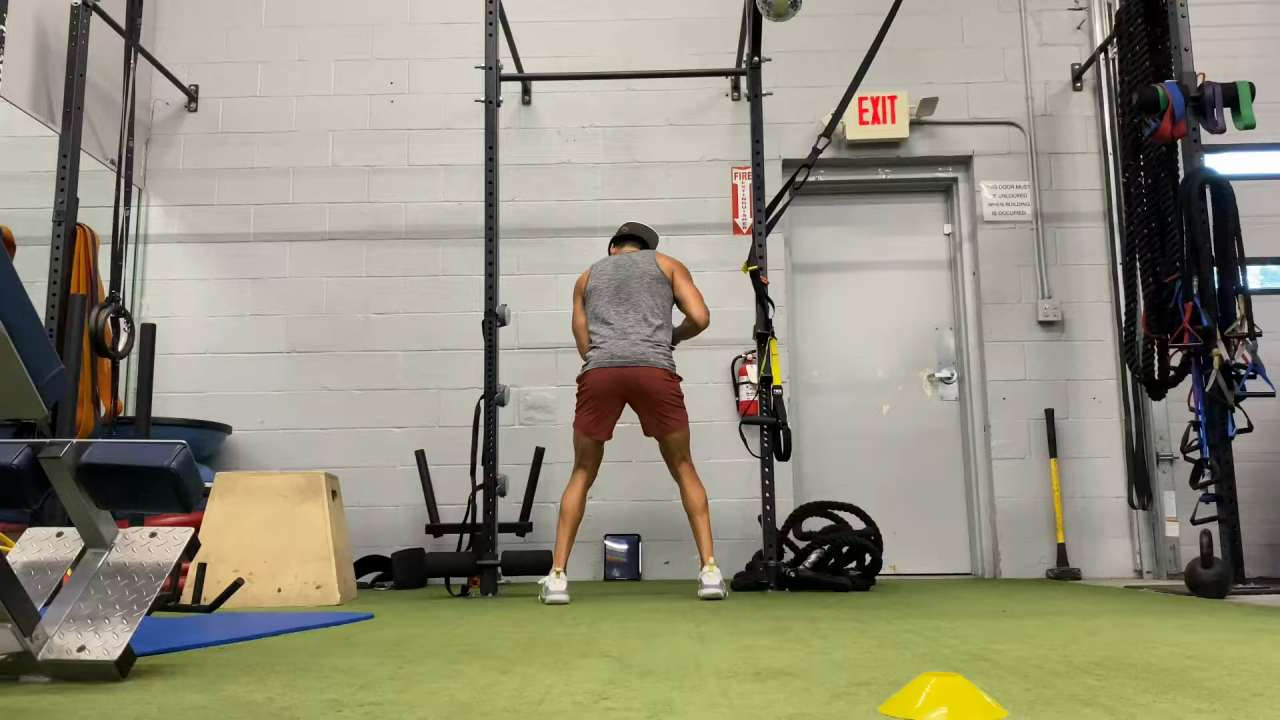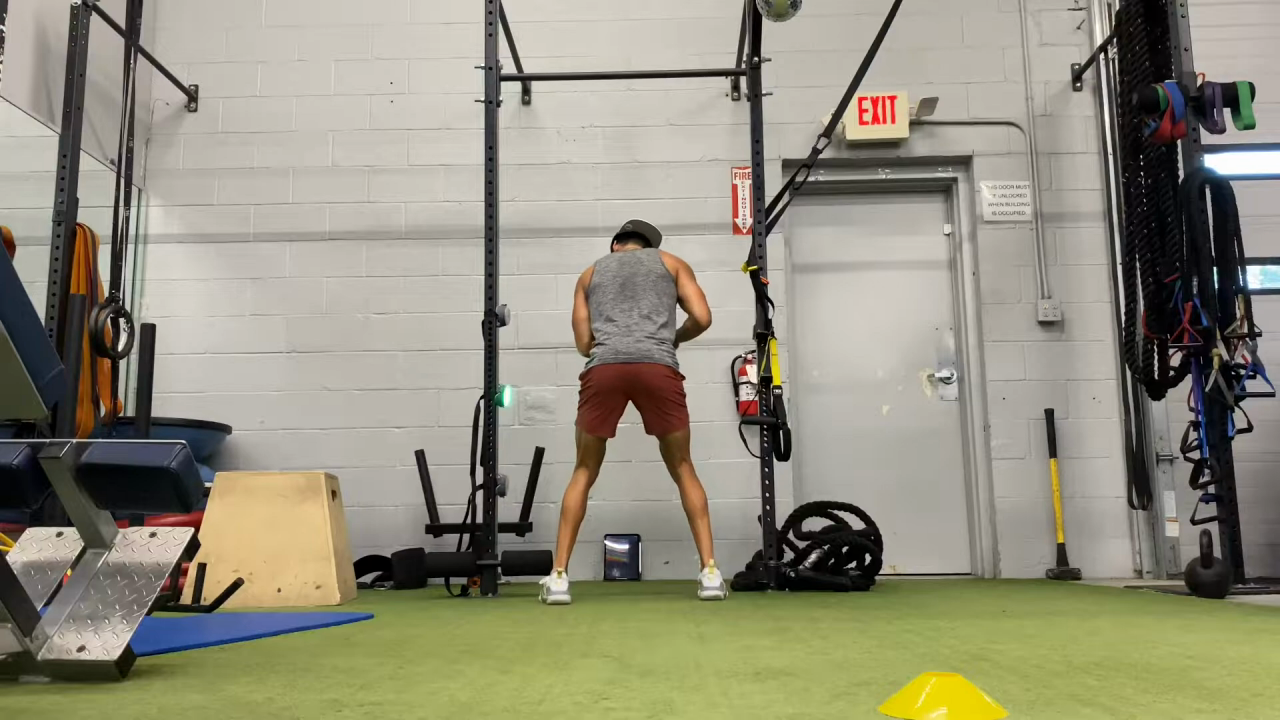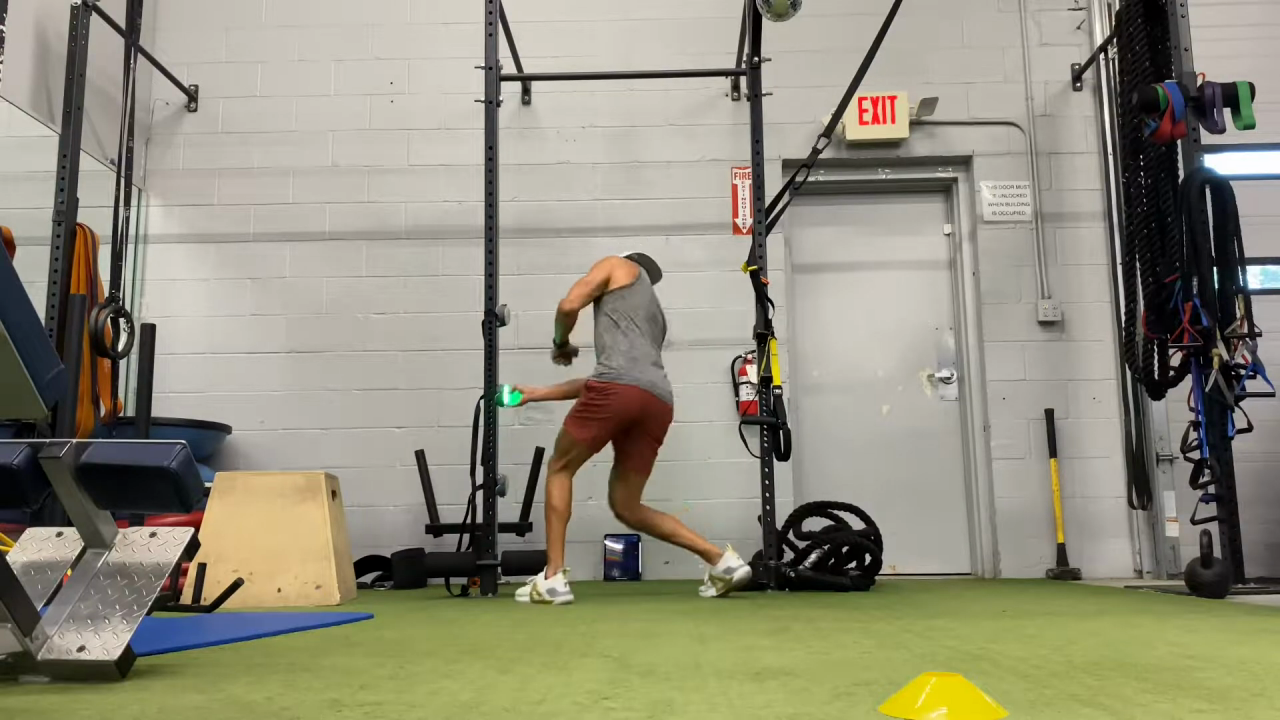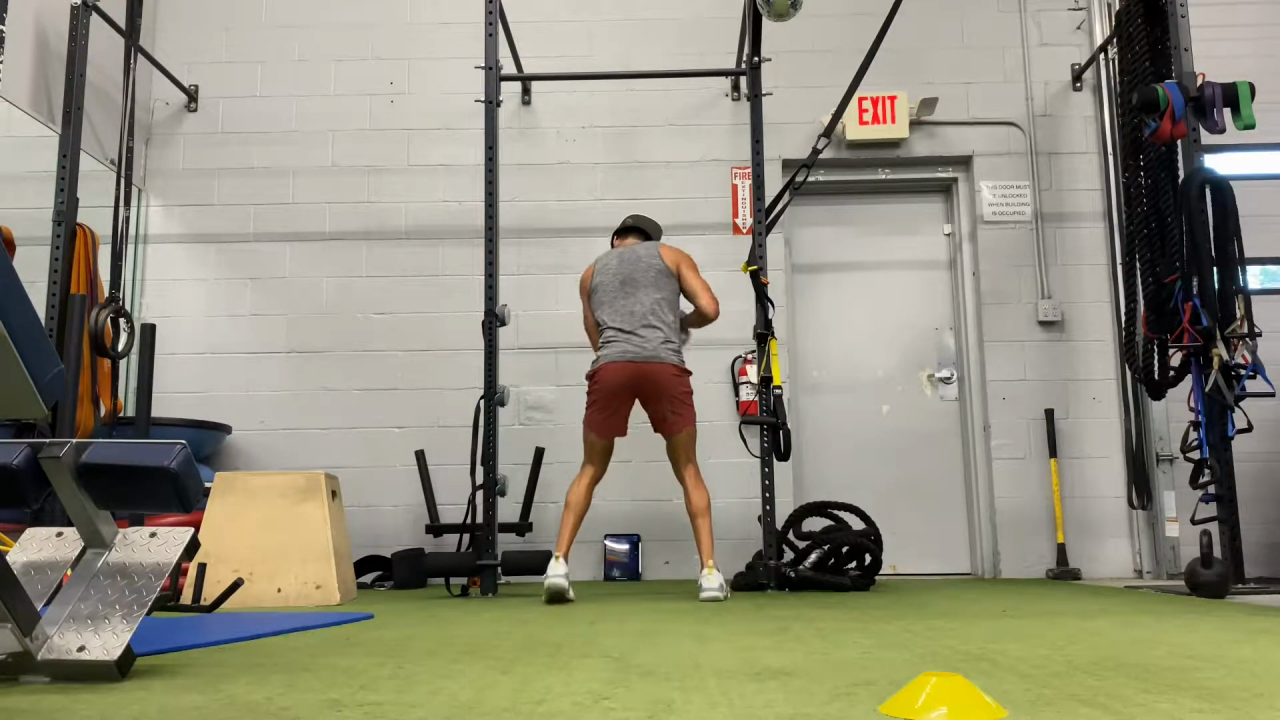
dt=0.5s
person 1, frame 1
left shoulder: (588, 277)
right shoulder: (667, 265)
right elbow: (700, 318)
left hip: (600, 372)
right hip: (654, 371)
left knee: (582, 475)
right knee: (683, 470)
left ankle: (557, 576)
right ankle: (709, 570)
person 1, frame 2
left shoulder: (591, 274)
right shoulder: (671, 263)
left elbow: (584, 343)
right elbow: (702, 317)
left hip: (604, 370)
right hip: (657, 368)
left knee: (584, 473)
right knee: (683, 471)
left ankle: (558, 576)
right ankle: (710, 572)
person 1, frame 3
left shoulder: (619, 268)
right shoulder: (655, 317)
left elbow: (569, 305)
left wrist: (560, 343)
right wrist: (541, 393)
left hip: (616, 389)
right hip: (658, 403)
left knee: (559, 471)
right knee: (627, 506)
left ankle: (554, 577)
right ankle: (723, 559)
person 1, frame 4
left shoulder: (593, 271)
right shoulder: (671, 256)
right elbow: (709, 310)
left hip: (611, 368)
right hip: (664, 366)
left knee: (591, 471)
right knee: (688, 472)
left ankle: (558, 564)
right ankle: (709, 573)
